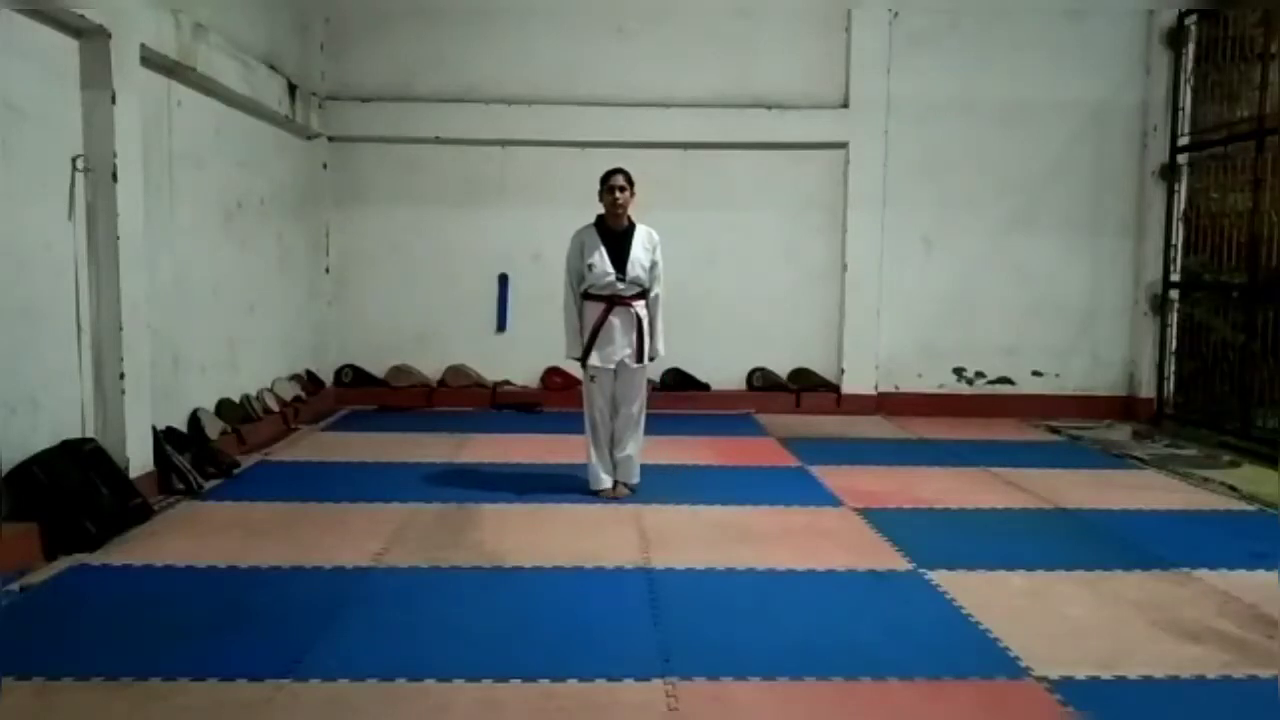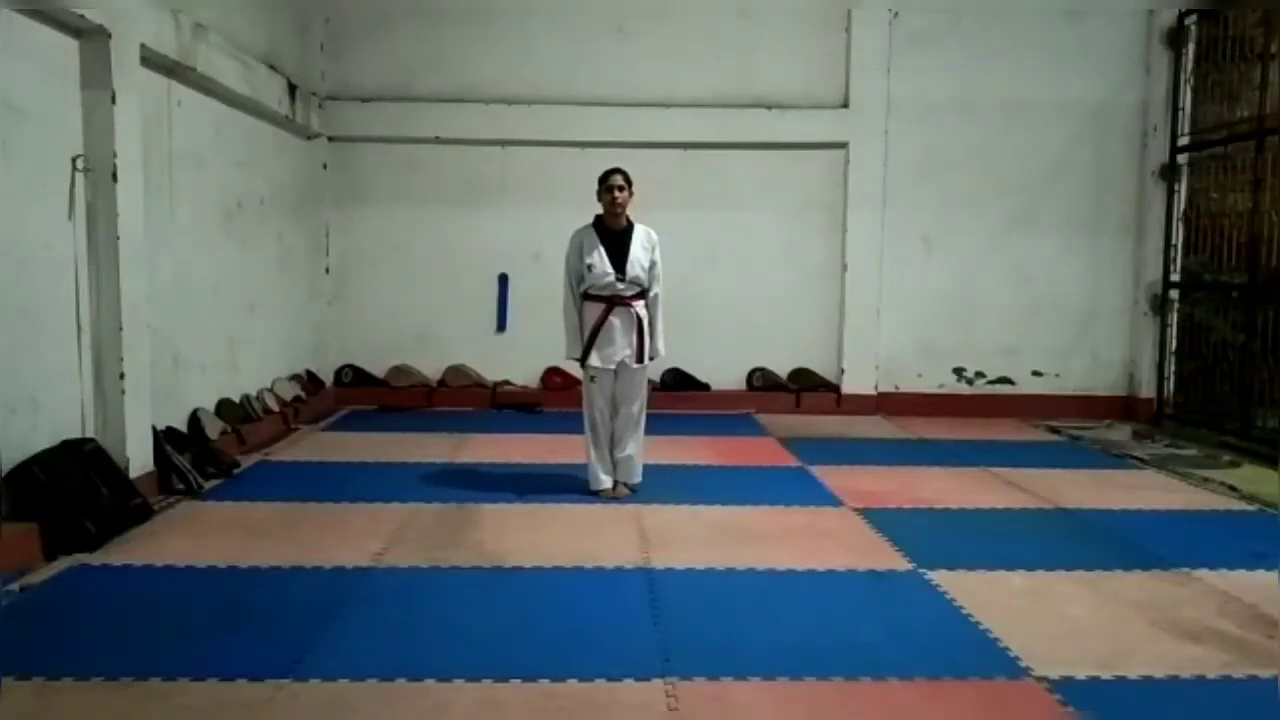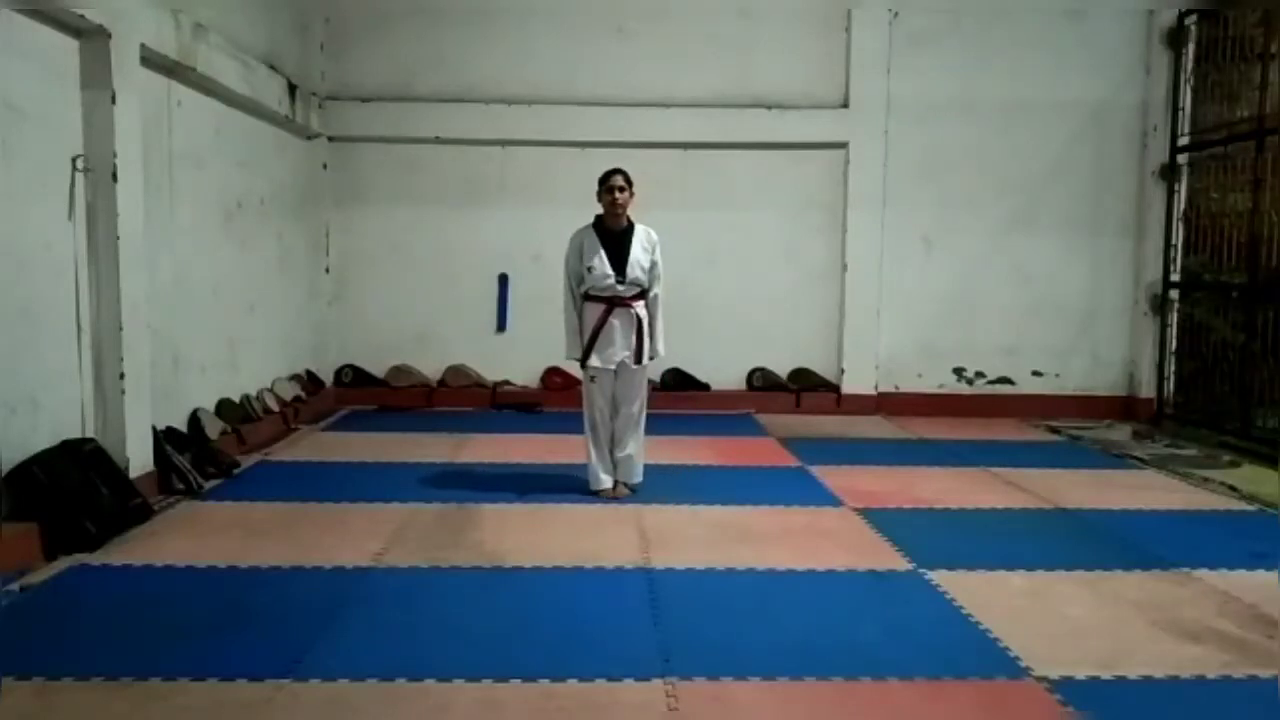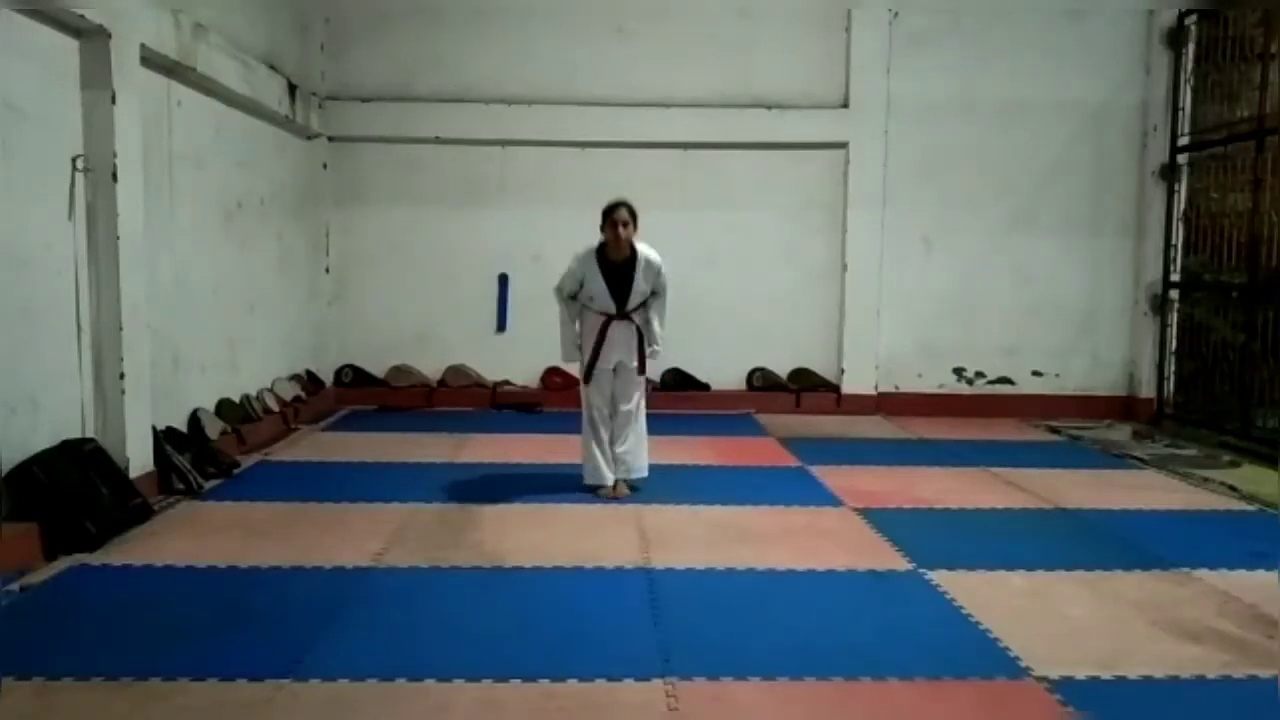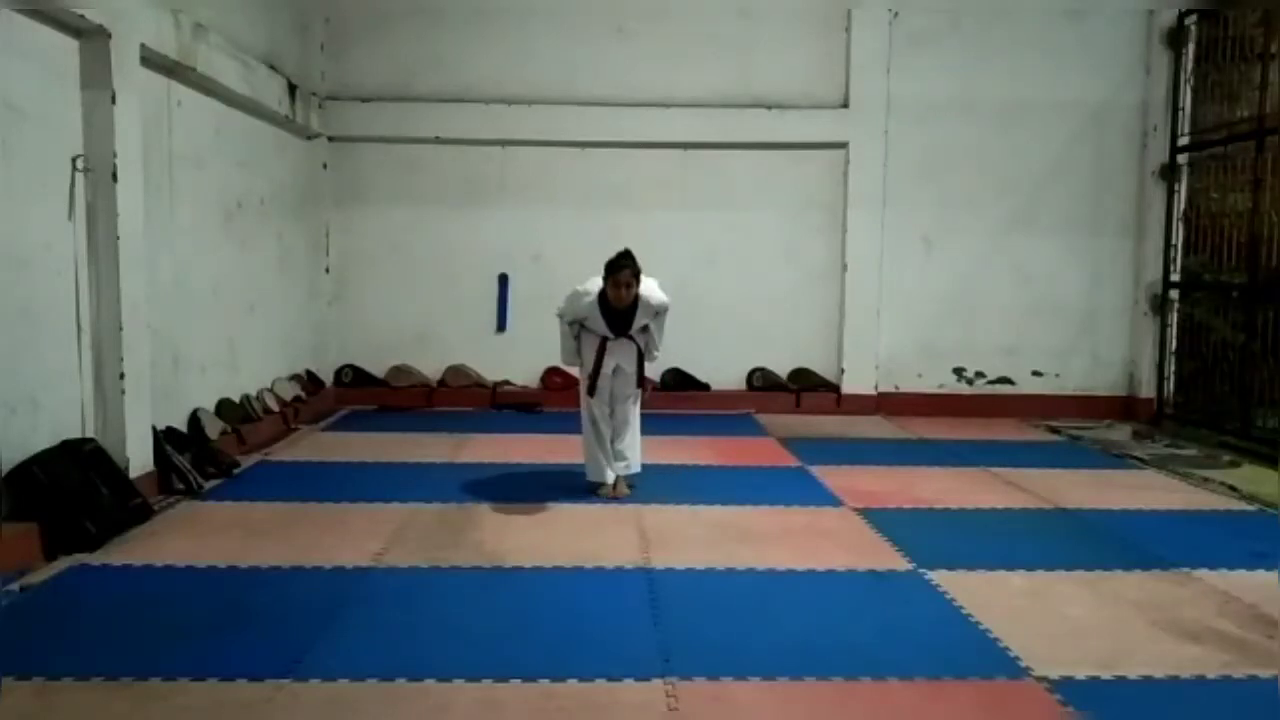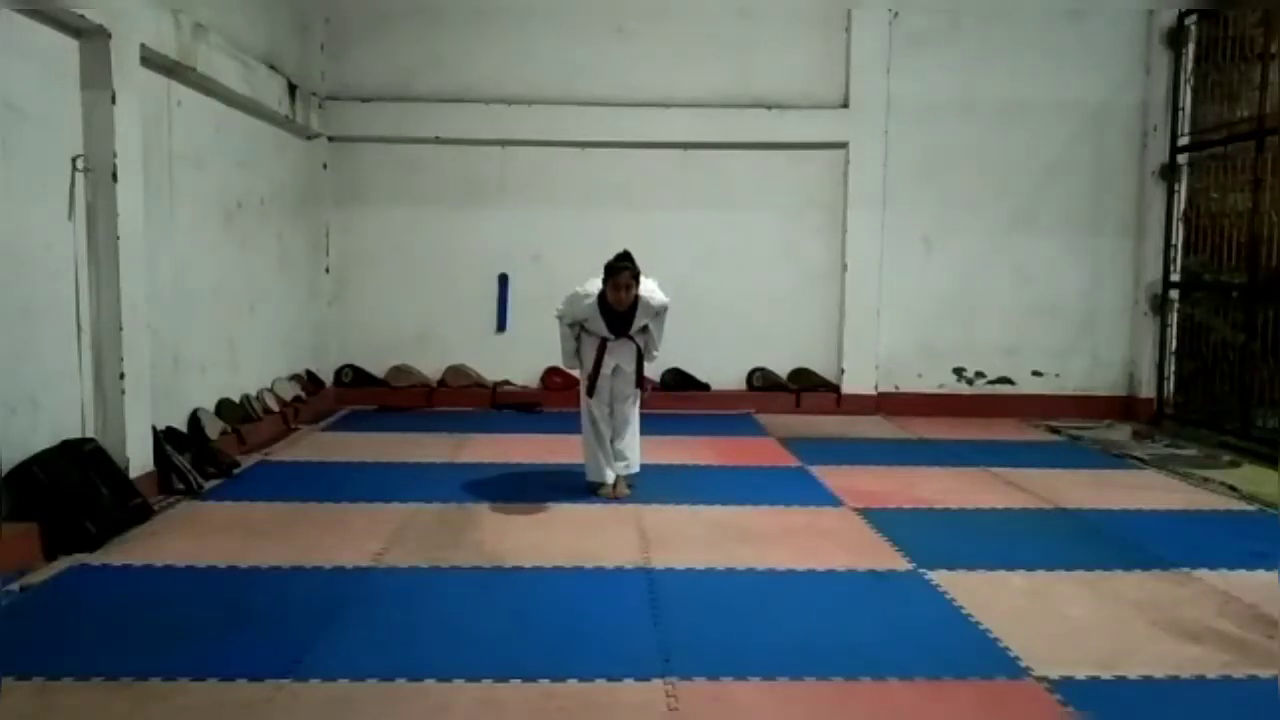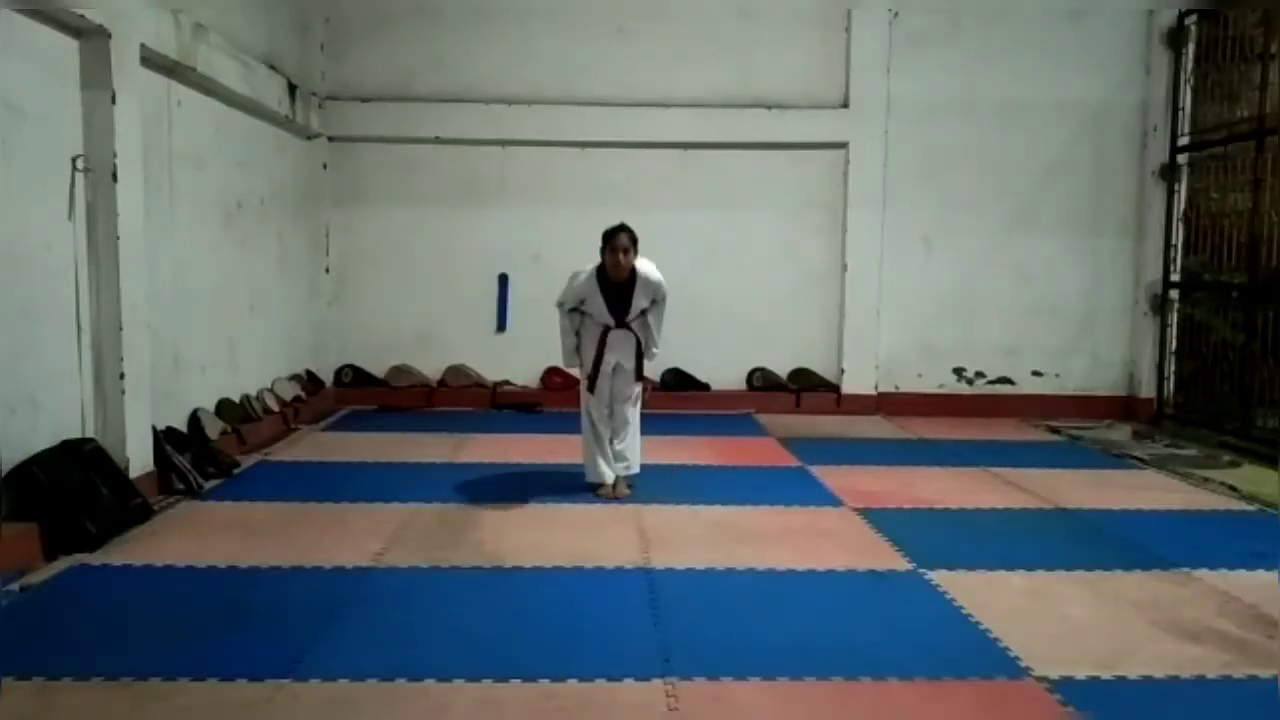
dt=0.3s
person 1, frame 1
left shoulder: (648, 238)
right shoulder: (583, 238)
left elbow: (655, 292)
right elbow: (572, 292)
left wrist: (655, 341)
right wrist: (575, 342)
left hip: (634, 327)
right hip: (597, 327)
left knee: (630, 408)
right knee: (599, 408)
left ankle: (625, 475)
right ankle: (603, 477)
person 1, frame 2
left shoulder: (647, 238)
right shoulder: (582, 238)
left elbow: (654, 291)
right elbow: (571, 292)
left wrist: (655, 341)
right wrist: (575, 343)
left hip: (634, 327)
right hip: (598, 327)
left knee: (631, 407)
right knee: (598, 408)
left ankle: (625, 475)
right ankle: (603, 478)
person 1, frame 3
left shoulder: (647, 238)
right shoulder: (583, 238)
left elbow: (655, 290)
right elbow: (572, 289)
left wrist: (655, 339)
right wrist: (575, 341)
left hip: (634, 326)
right hip: (597, 327)
left knee: (631, 408)
right knee: (598, 408)
left ankle: (624, 476)
right ankle: (603, 478)
person 1, frame 4
left shoulder: (650, 261)
right shoulder: (585, 262)
left elbow: (658, 295)
right elbow: (564, 295)
left wrist: (653, 337)
right wrist: (571, 343)
left hip: (632, 334)
right hip: (596, 335)
left knee: (630, 405)
right knee: (597, 406)
left ankle: (625, 474)
right ankle: (603, 476)
person 1, frame 5
left shoulder: (652, 299)
right shoulder: (585, 298)
left elbow: (662, 310)
right elbow: (565, 316)
left wrist: (651, 346)
right wrist: (573, 354)
left hip: (630, 347)
right hip: (595, 347)
left knee: (626, 407)
right knee: (597, 408)
left ankle: (621, 474)
right ankle: (604, 475)
person 1, frame 6
left shoulder: (651, 299)
right shoulder: (585, 300)
left elbow: (662, 311)
right elbow: (564, 318)
left wrist: (650, 347)
right wrist: (573, 357)
left hip: (630, 346)
right hip: (595, 348)
left knee: (626, 407)
right knee: (597, 408)
left ankle: (622, 473)
right ankle: (604, 476)
person 1, frame 7
left shoulder: (650, 277)
right shoulder: (583, 280)
left elbow: (658, 303)
right elbow: (566, 309)
left wrist: (650, 343)
right wrist: (571, 351)
left hip: (630, 339)
right hip: (595, 339)
left knee: (626, 405)
right knee: (597, 407)
left ankle: (622, 473)
right ankle: (603, 475)
